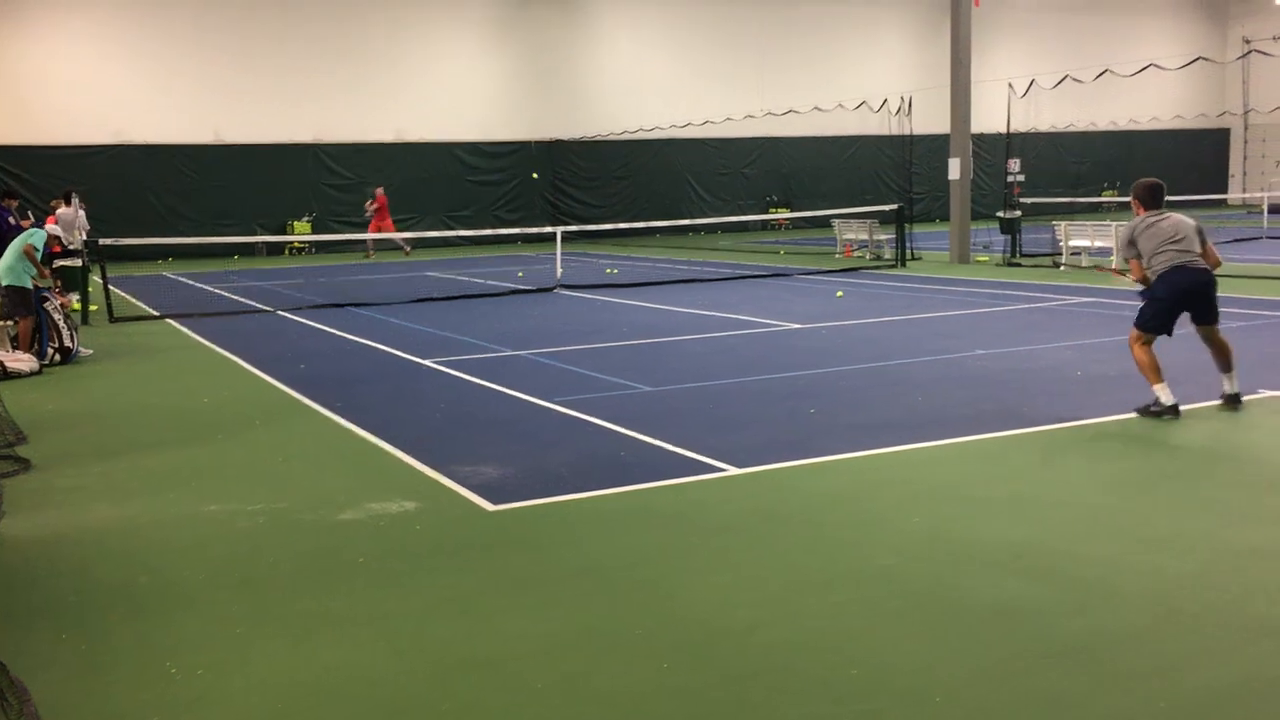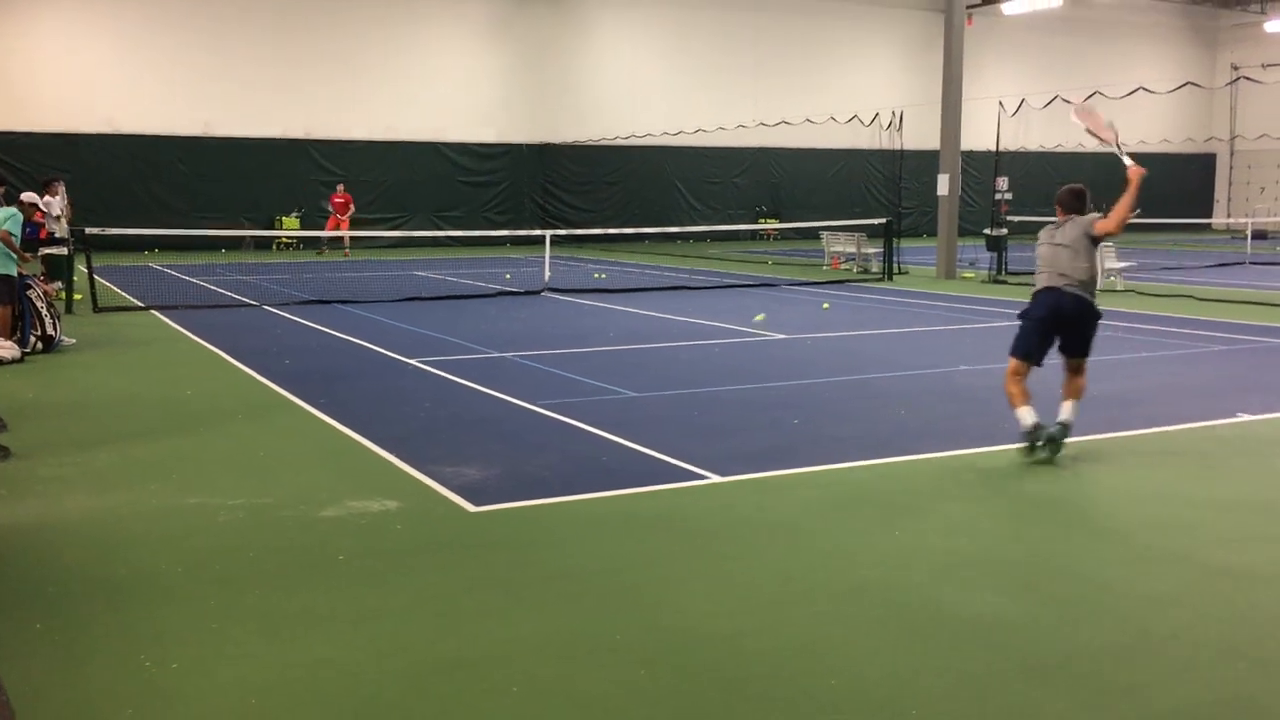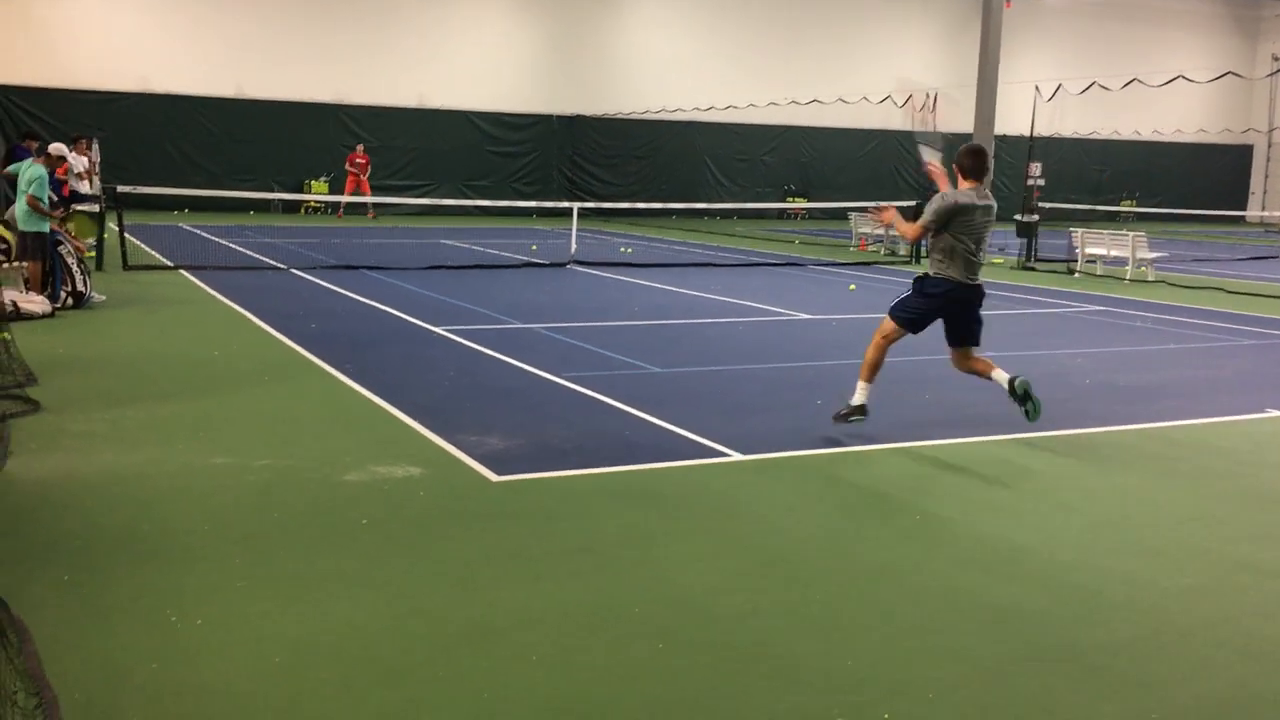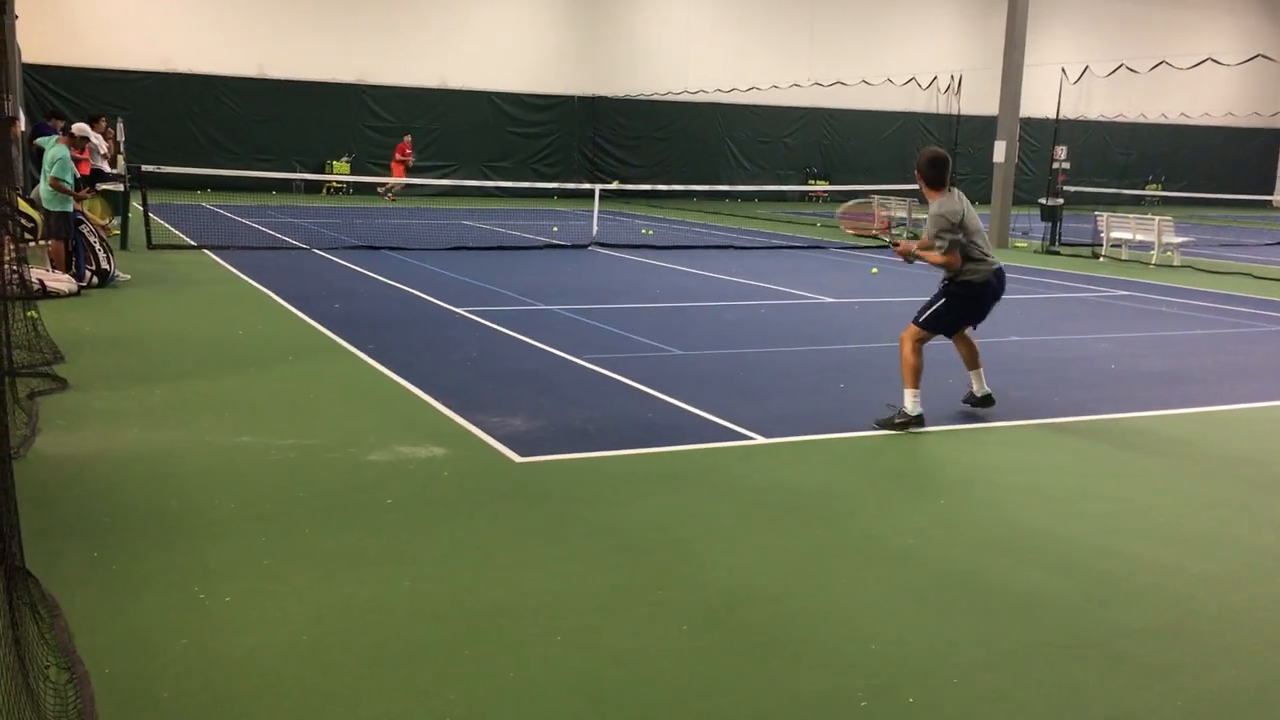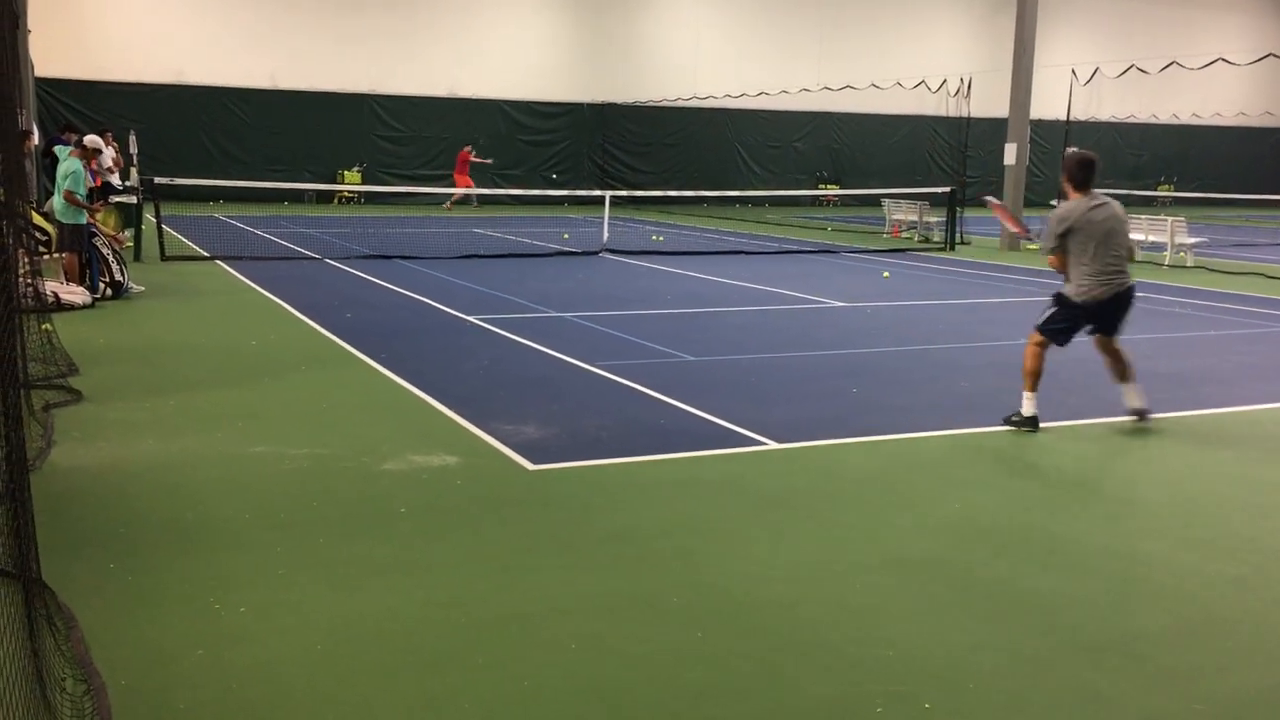
dt=0.5s
person 1, frame 1
left shoulder: (1131, 229)
right shoulder: (1187, 221)
left elbow: (1139, 275)
right elbow: (1215, 261)
left wrist: (1152, 285)
left hip: (1169, 283)
right hip: (1203, 279)
left knee: (1139, 342)
right knee: (1212, 336)
left ankle: (1166, 401)
right ankle: (1232, 390)
person 1, frame 2
left shoulder: (1044, 234)
right shoulder: (1087, 223)
right elbow: (1109, 226)
right wrist: (1134, 185)
left hip: (1046, 301)
right hip: (1080, 306)
left knee: (1014, 375)
right knee: (1076, 372)
left ankle: (1032, 425)
right ankle: (1064, 422)
person 1, frame 3
left shoulder: (948, 201)
right shoulder: (988, 203)
left elbow: (913, 235)
left wrist: (894, 219)
right wrist: (940, 177)
left hip: (939, 285)
right hip: (968, 291)
left knee: (882, 337)
right knee: (965, 360)
left ankle: (859, 403)
right ankle: (1011, 383)
person 1, frame 4
left shoulder: (940, 213)
right shoulder: (954, 196)
left elbow: (953, 262)
left wrist: (914, 252)
right wrist: (917, 248)
left hip: (971, 285)
right hip: (992, 280)
left knee: (911, 338)
right knee: (957, 330)
left ankle: (911, 412)
right ankle: (981, 392)
person 1, frame 5
left shoulder: (1062, 216)
right shoulder: (1115, 208)
left elbow: (1059, 265)
right elbow: (1128, 254)
left wrist: (1058, 257)
left hip: (1083, 298)
right hip: (1121, 293)
left knee: (1036, 344)
right knee: (1106, 344)
left ankle: (1028, 412)
right ankle: (1136, 404)
